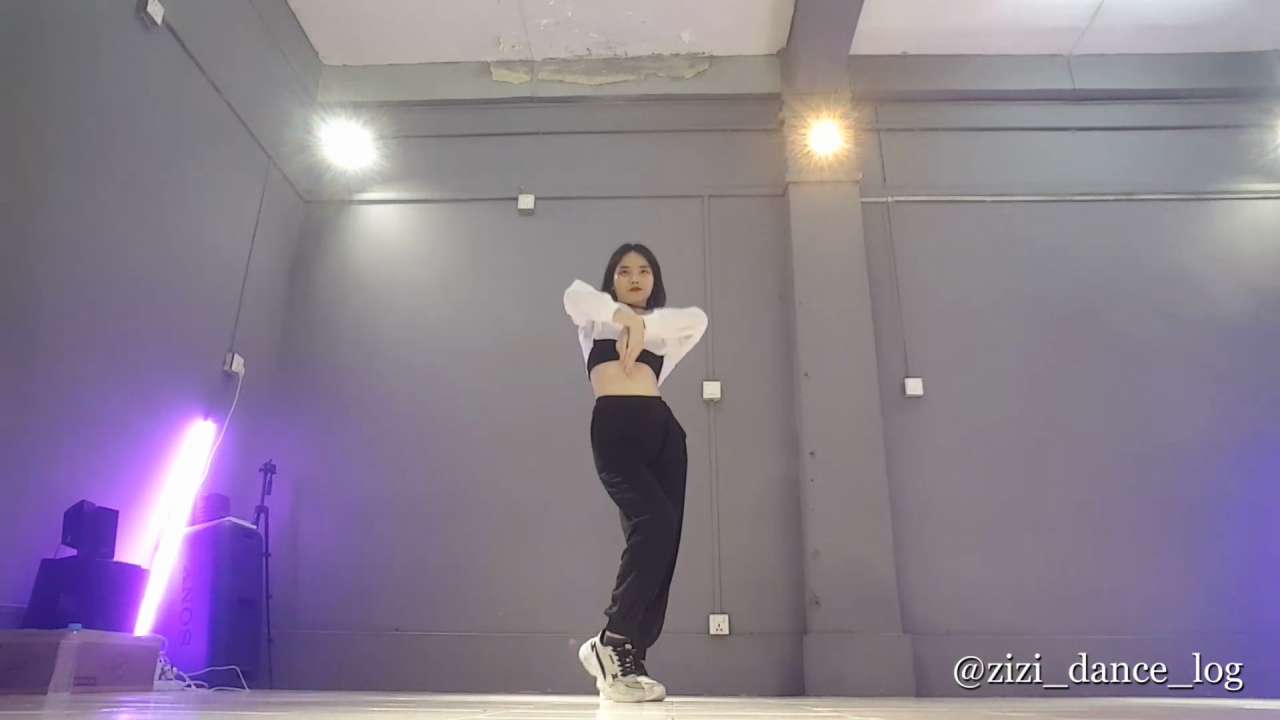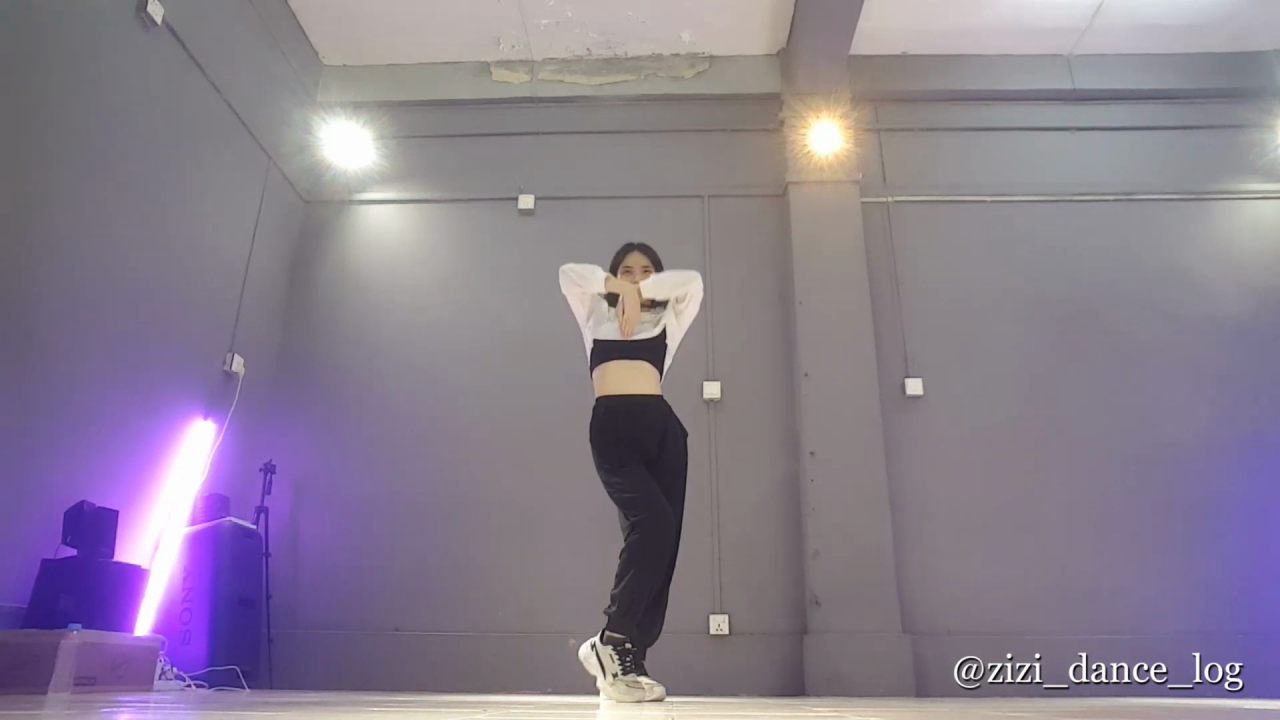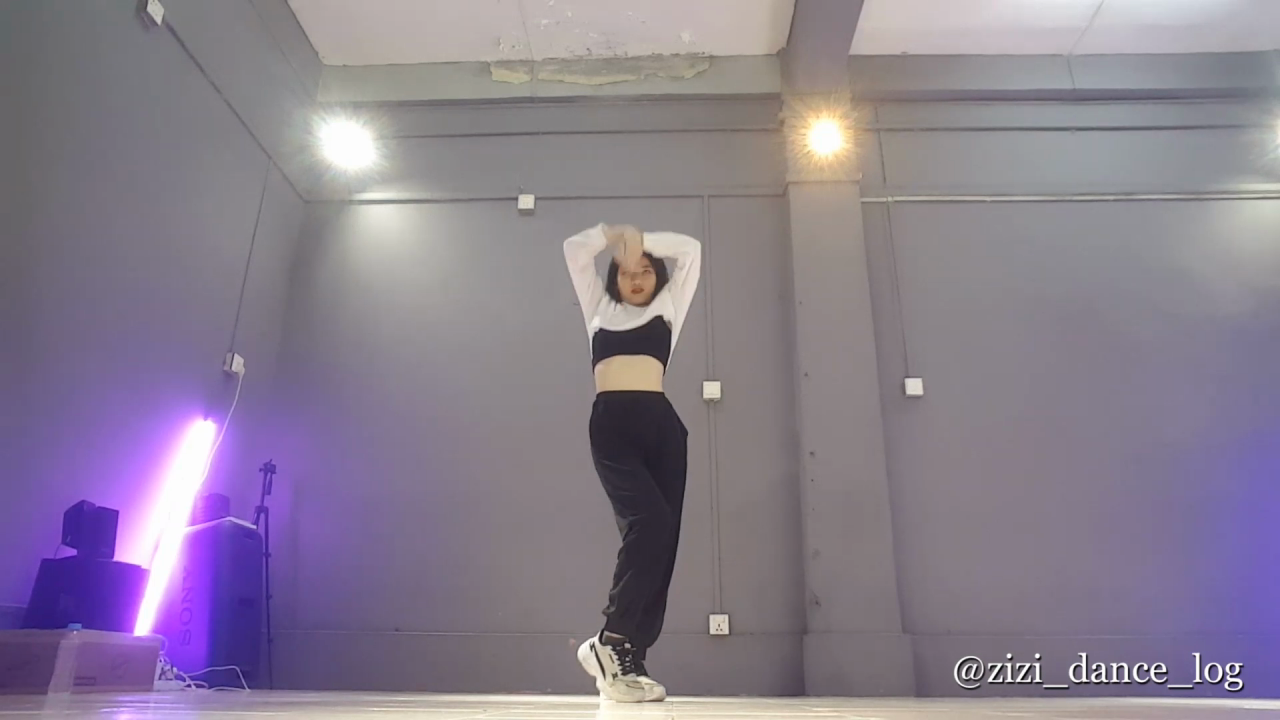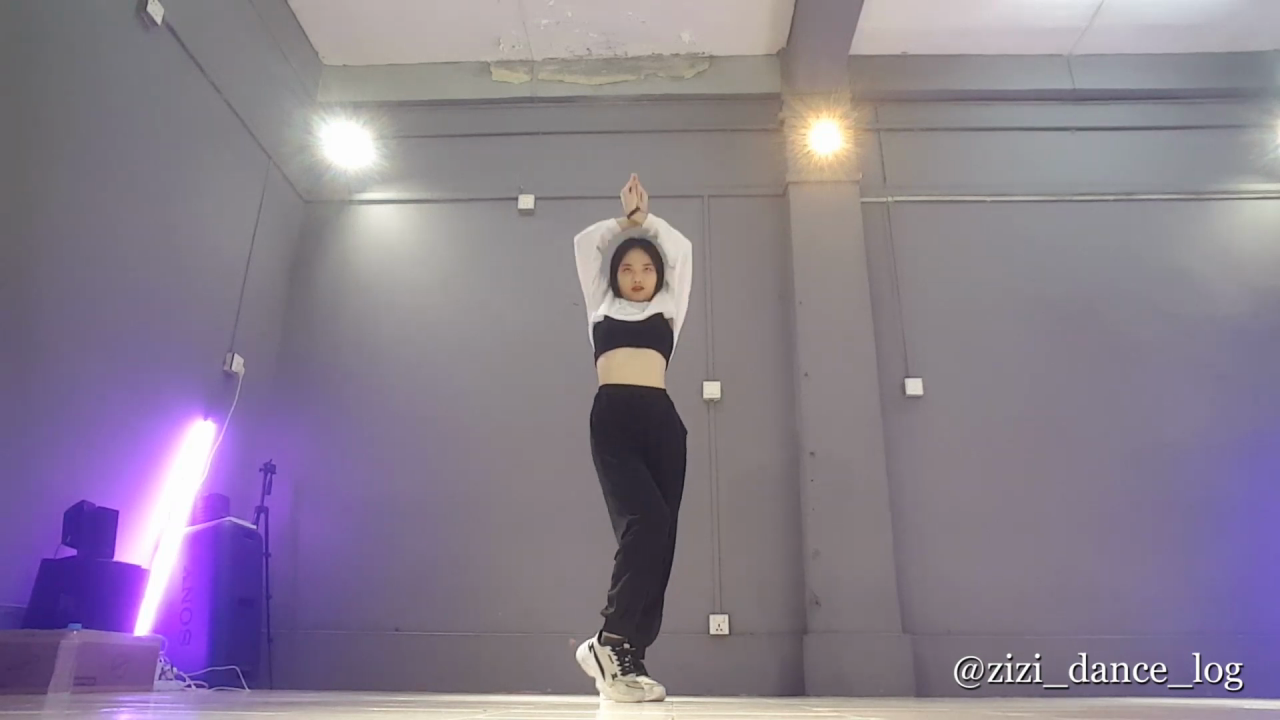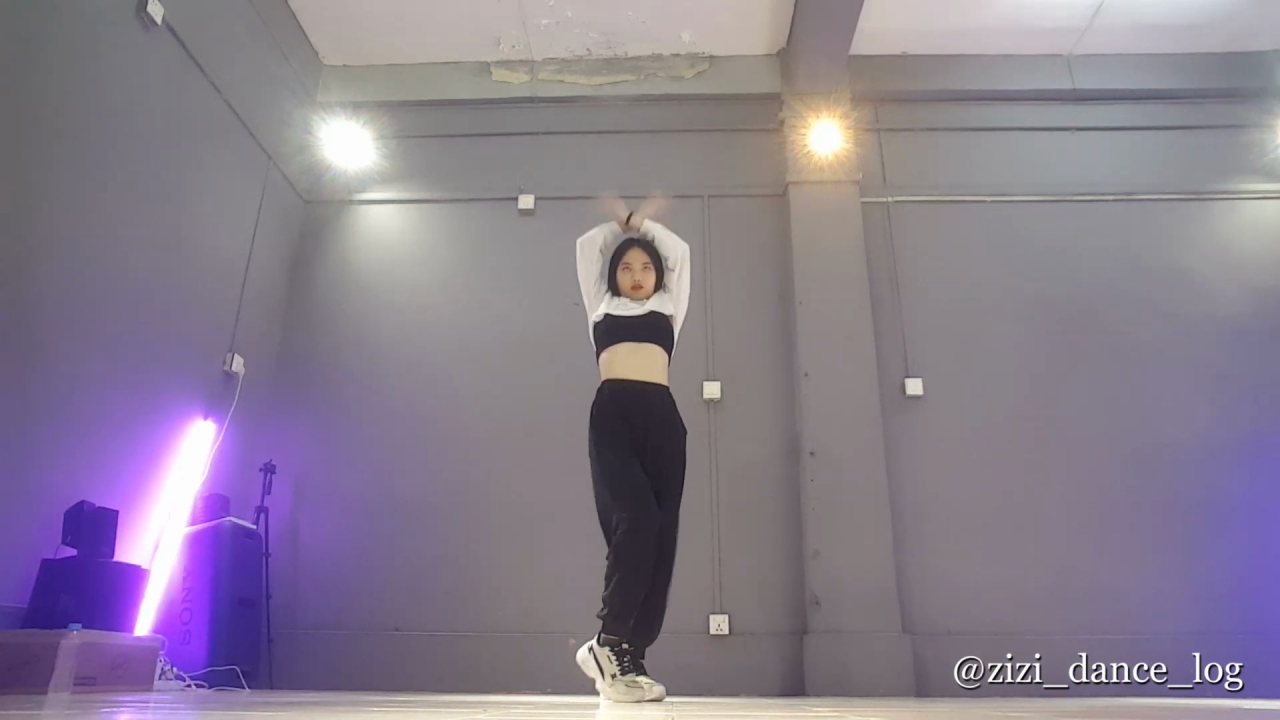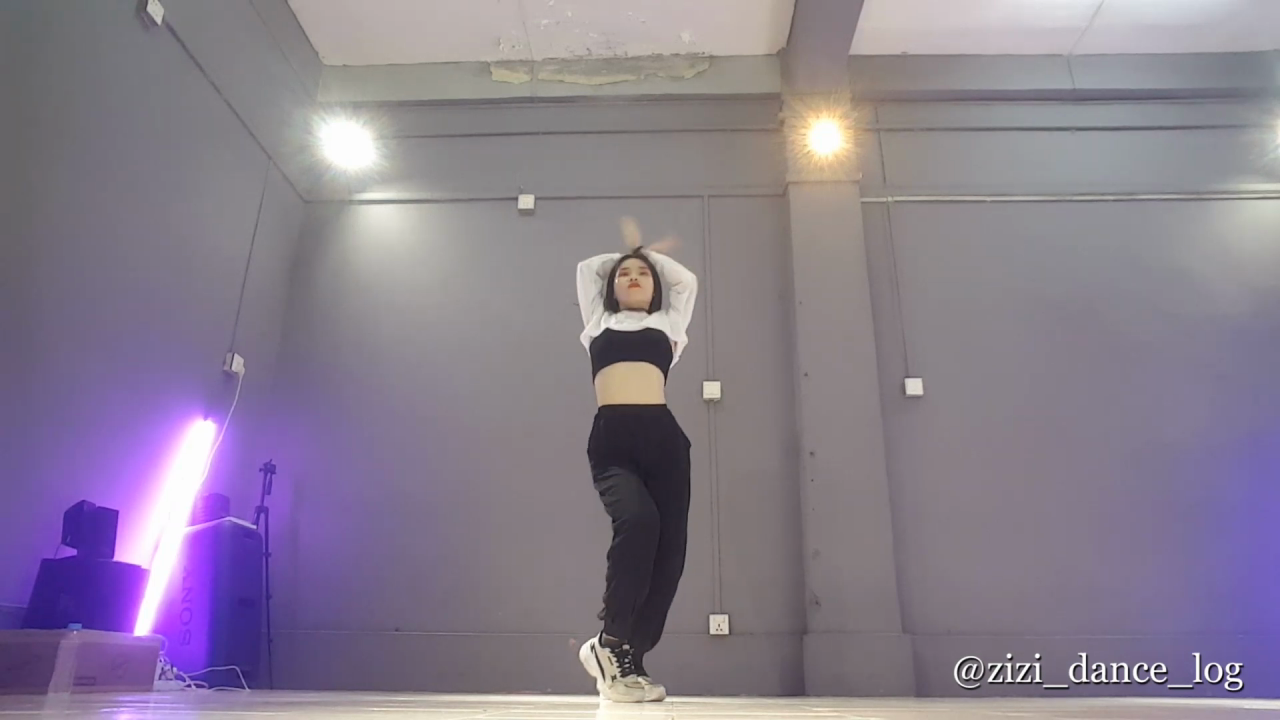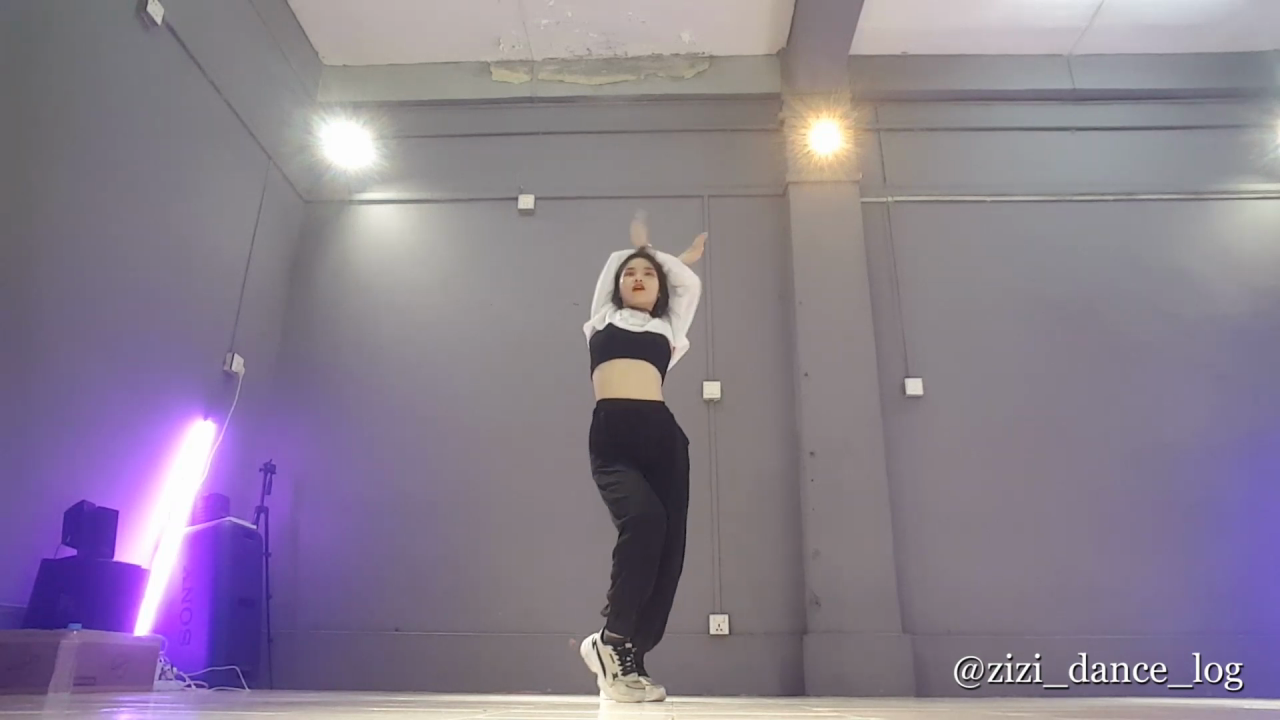
dt=0.3s
person 1, frame 1
left shoulder: (664, 325)
right shoulder: (599, 311)
left elbow: (697, 319)
right elbow: (575, 296)
left wrist: (644, 323)
right wrist: (624, 316)
left hip: (661, 427)
right hip: (614, 426)
left knee: (665, 536)
right knee: (653, 523)
left ankle: (629, 657)
right ankle: (612, 642)
person 1, frame 2
left shoulder: (667, 320)
right shoulder: (598, 315)
left elbow: (691, 281)
right elbow: (570, 275)
left wrist: (642, 289)
right wrist: (617, 286)
left hip: (661, 427)
right hip: (612, 427)
left knee: (664, 536)
right knee: (651, 523)
left ankle: (629, 659)
right ankle: (611, 642)
person 1, frame 3
left shoulder: (668, 309)
right shoulder: (600, 308)
left elbow: (689, 249)
right elbow: (575, 247)
left wrist: (644, 240)
right wrist: (615, 235)
left hip: (661, 423)
right hip: (612, 425)
left knee: (663, 535)
right knee: (648, 523)
left ankle: (629, 657)
right ankle: (611, 642)
person 1, frame 4
left shoulder: (669, 308)
right shoulder: (601, 305)
left elbow: (682, 249)
right elbow: (584, 243)
left wrist: (644, 216)
right wrist: (626, 219)
left hip: (661, 419)
right hip: (612, 419)
left knee: (659, 533)
right knee: (644, 522)
left ankle: (627, 655)
right ankle: (611, 642)
person 1, frame 5
left shoulder: (669, 307)
right shoulder: (602, 305)
left elbow: (678, 250)
right elbow: (588, 245)
left wrist: (639, 221)
right wrist: (625, 225)
left hip: (662, 418)
right hip: (613, 415)
left knee: (661, 534)
right knee: (635, 521)
left ankle: (627, 655)
right ankle: (611, 643)
person 1, frame 6
left shoulder: (666, 325)
right shoulder: (598, 322)
left elbow: (687, 282)
right elbow: (586, 269)
left wrist: (647, 253)
right wrist: (627, 255)
left hip: (663, 437)
right hip: (612, 440)
left knee: (670, 547)
right knee: (637, 522)
left ankle: (627, 657)
right ankle: (611, 644)
person 1, frame 7
left shoulder: (667, 328)
right shoulder: (604, 317)
left elbow: (689, 283)
right elbow: (613, 260)
left wrist: (653, 253)
right wrist: (634, 254)
left hip: (662, 434)
right hip: (611, 437)
left knee: (670, 546)
right knee: (643, 519)
left ankle: (627, 657)
right ankle: (612, 641)
